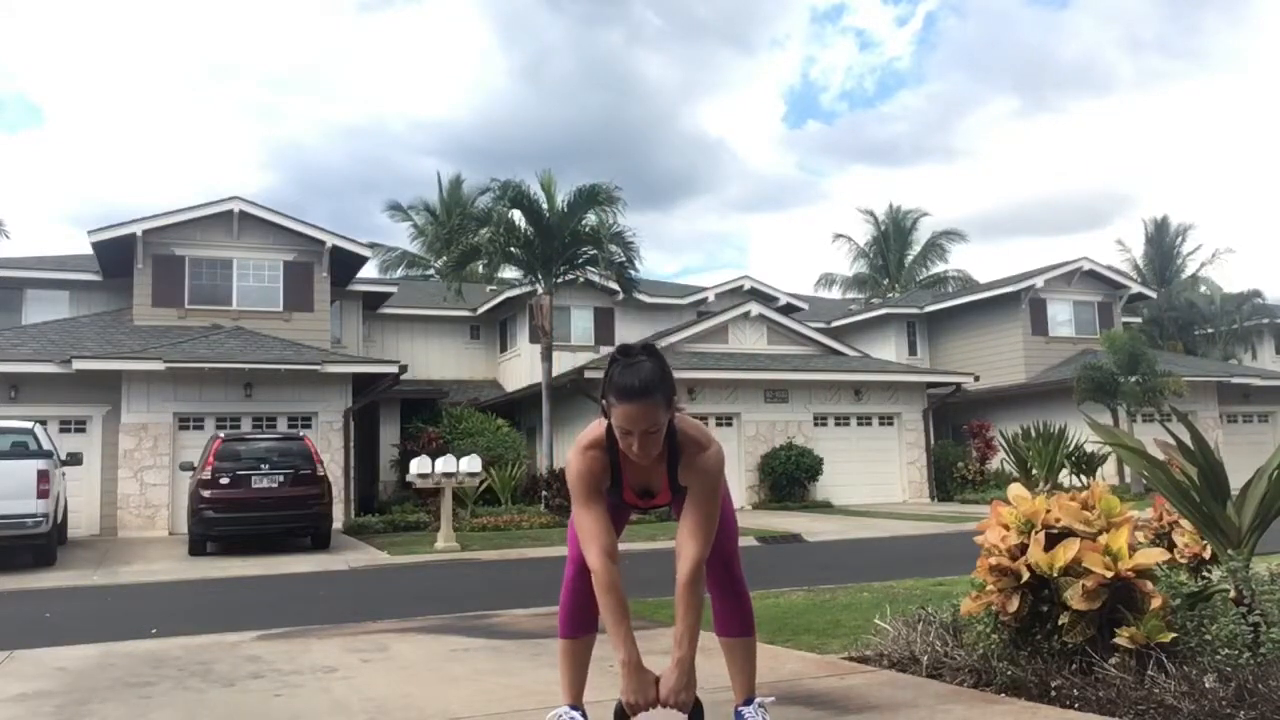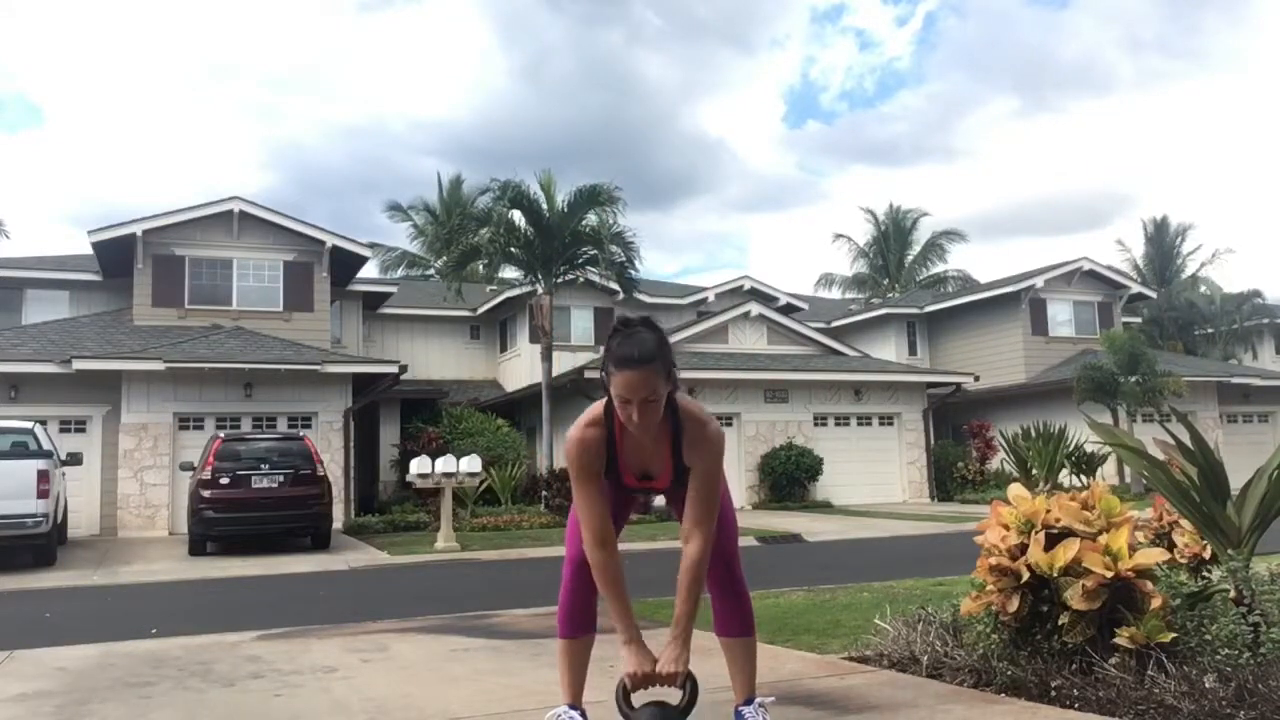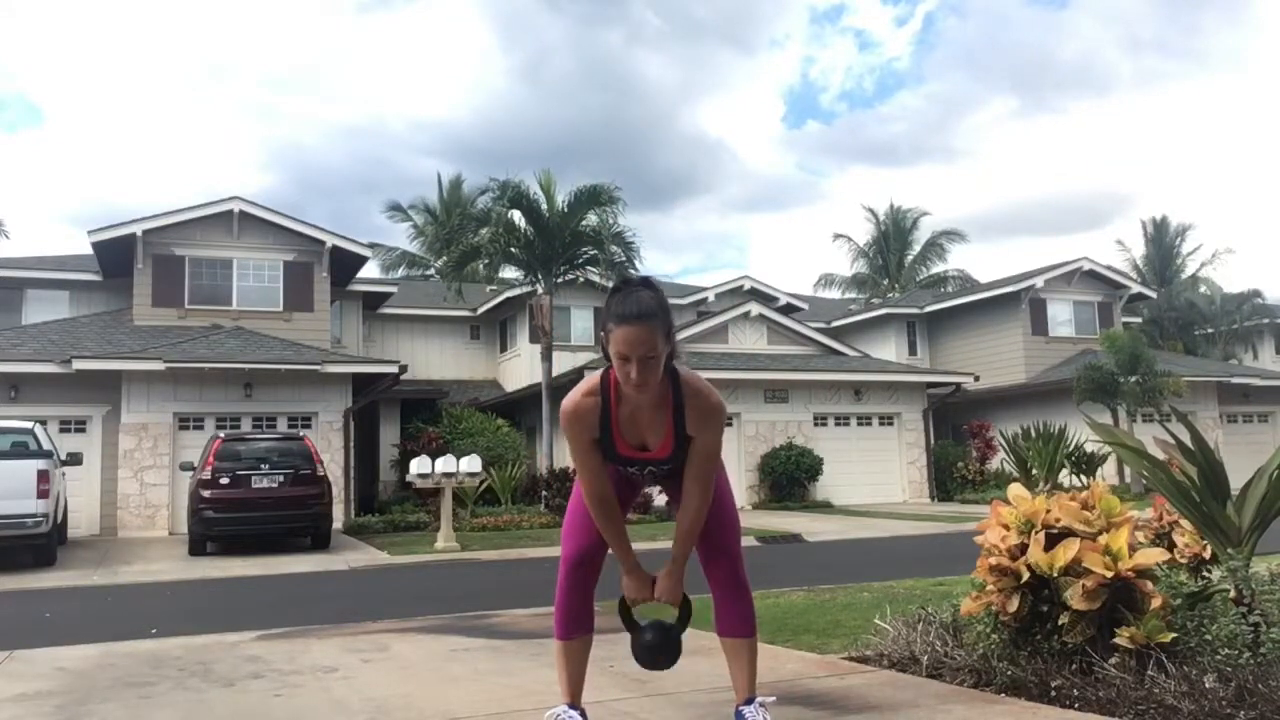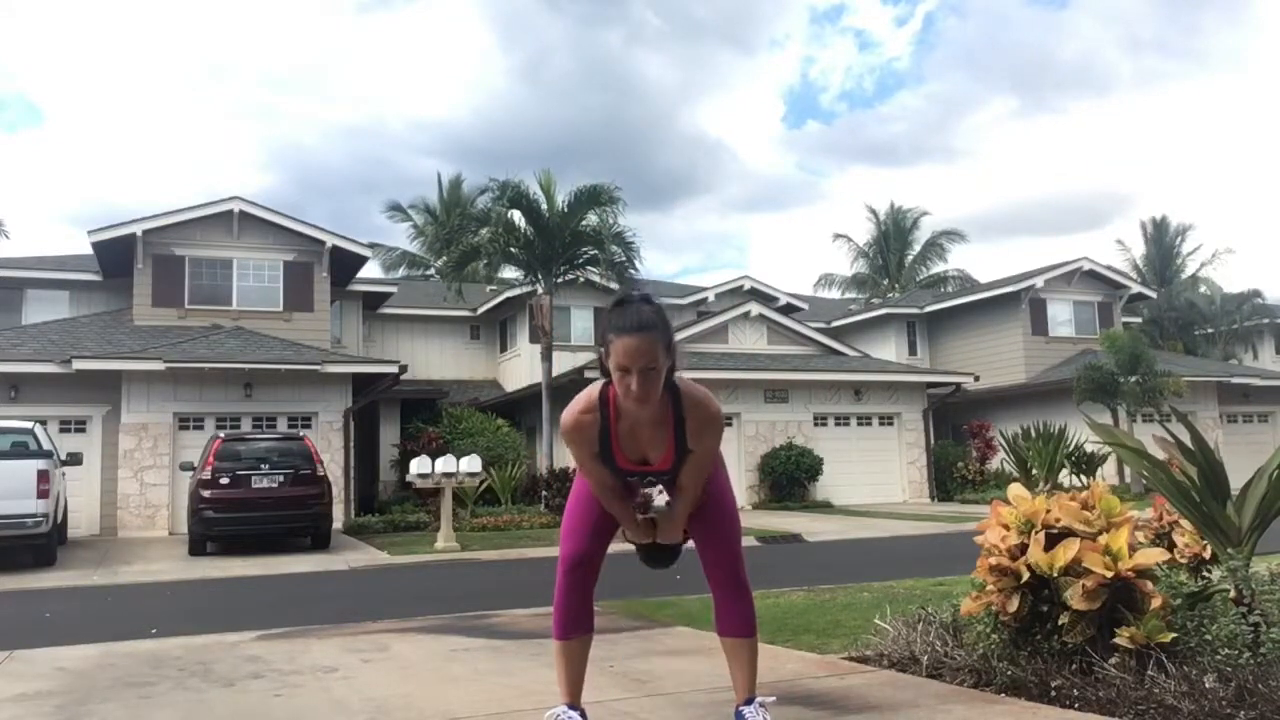
dt=0.2s
person 1, frame 1
left shoulder: (702, 453)
right shoulder: (586, 456)
left elbow: (691, 567)
right elbow: (602, 564)
left wrist: (682, 664)
right wrist: (630, 665)
left hip: (687, 482)
right hip: (611, 488)
left knee: (725, 570)
right knee: (580, 572)
person 1, frame 2
left shoulder: (702, 432)
right shoulder: (585, 436)
left elbow: (697, 543)
right elbow: (599, 545)
left wrist: (679, 640)
right wrist: (630, 643)
left hip: (685, 476)
right hip: (612, 481)
left knee: (724, 568)
right knee: (579, 567)
person 1, frame 3
left shoulder: (704, 402)
right shoulder: (579, 406)
left elbow: (696, 499)
right elbow: (600, 498)
left wrist: (675, 570)
right wrist: (630, 570)
left hip: (683, 466)
right hip: (614, 469)
left knee: (727, 569)
right knee: (576, 564)
person 1, frame 4
left shoulder: (702, 412)
right shoulder: (579, 418)
left elbow: (688, 487)
right elbow: (606, 485)
left wrist: (670, 532)
right wrist: (634, 527)
left hip: (687, 469)
right hip: (613, 474)
left knee: (728, 571)
right knee: (574, 564)
